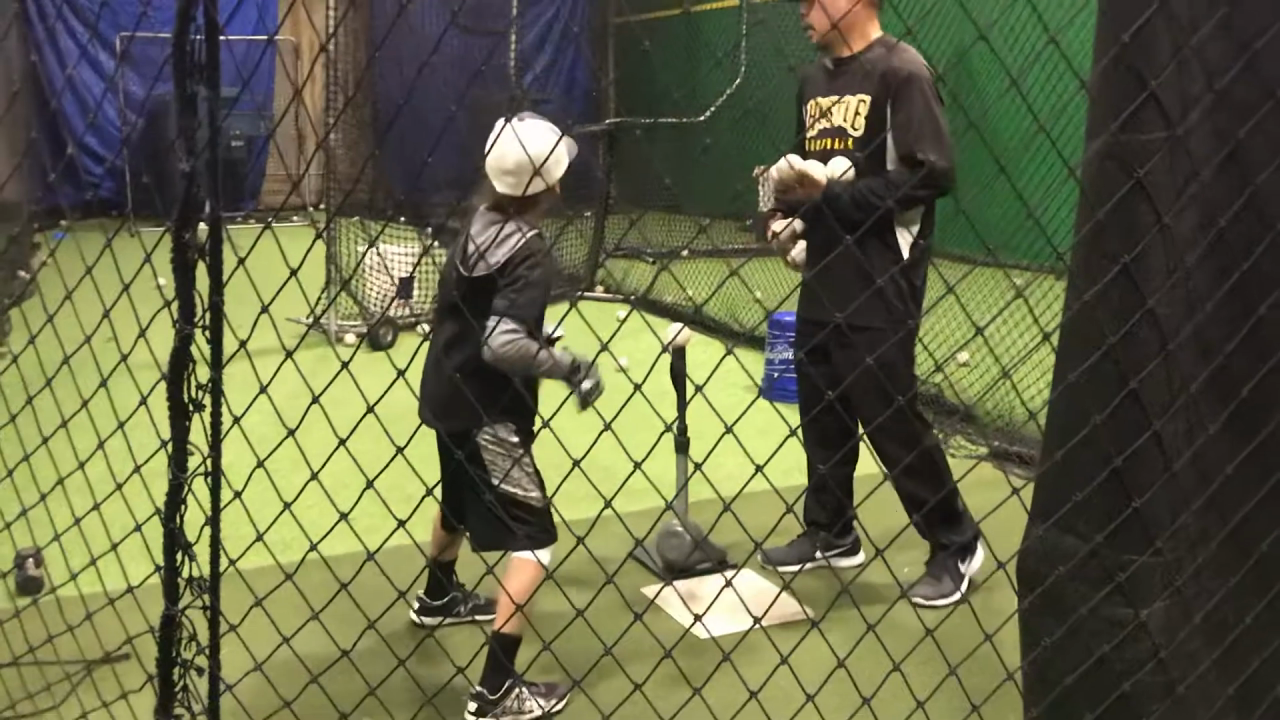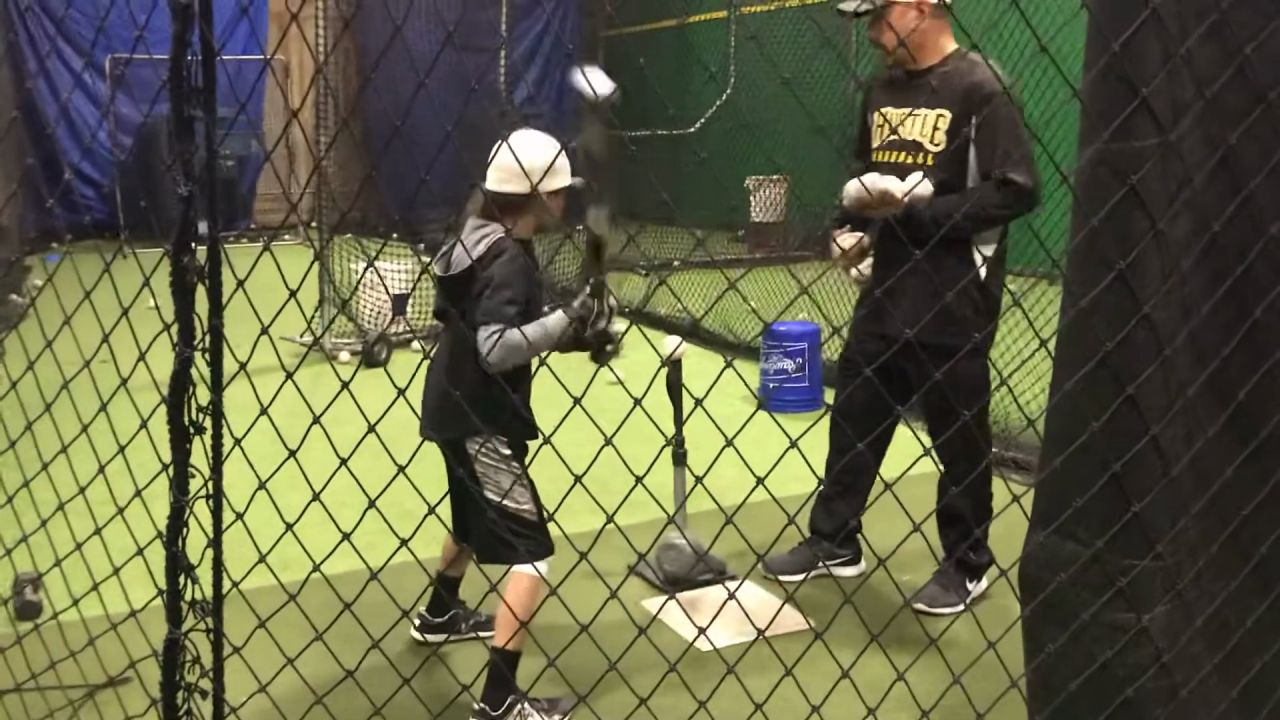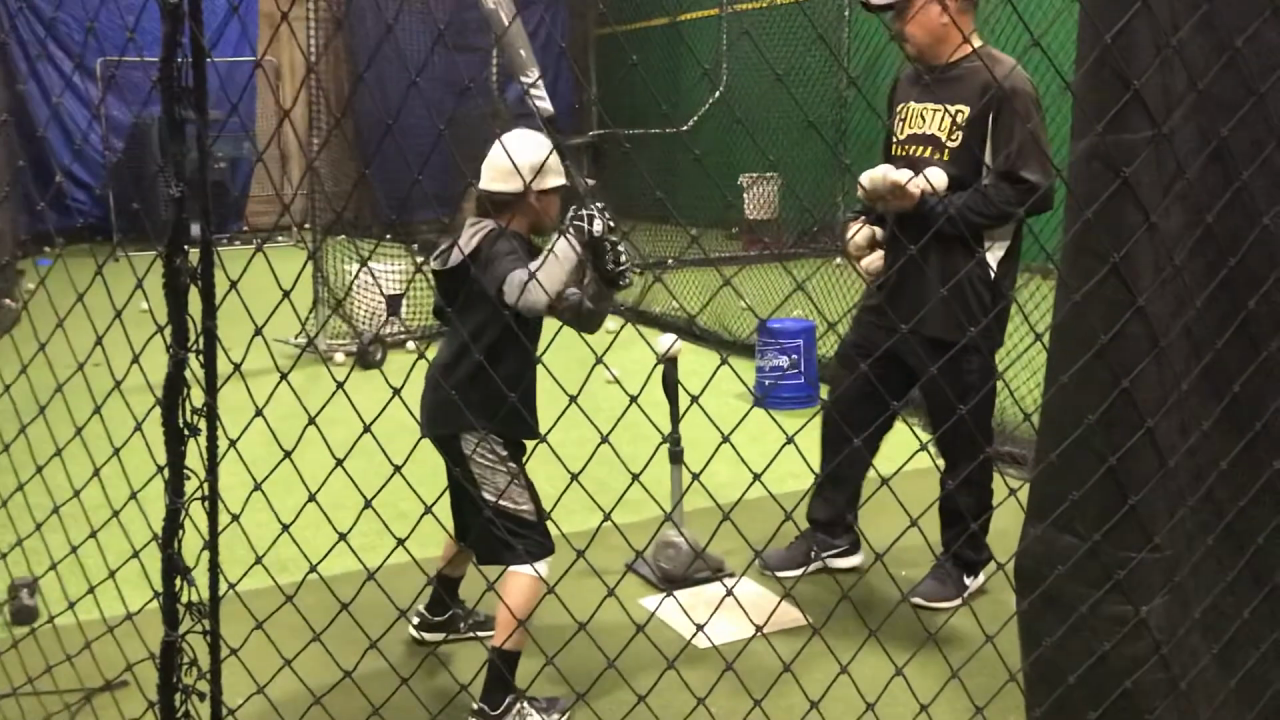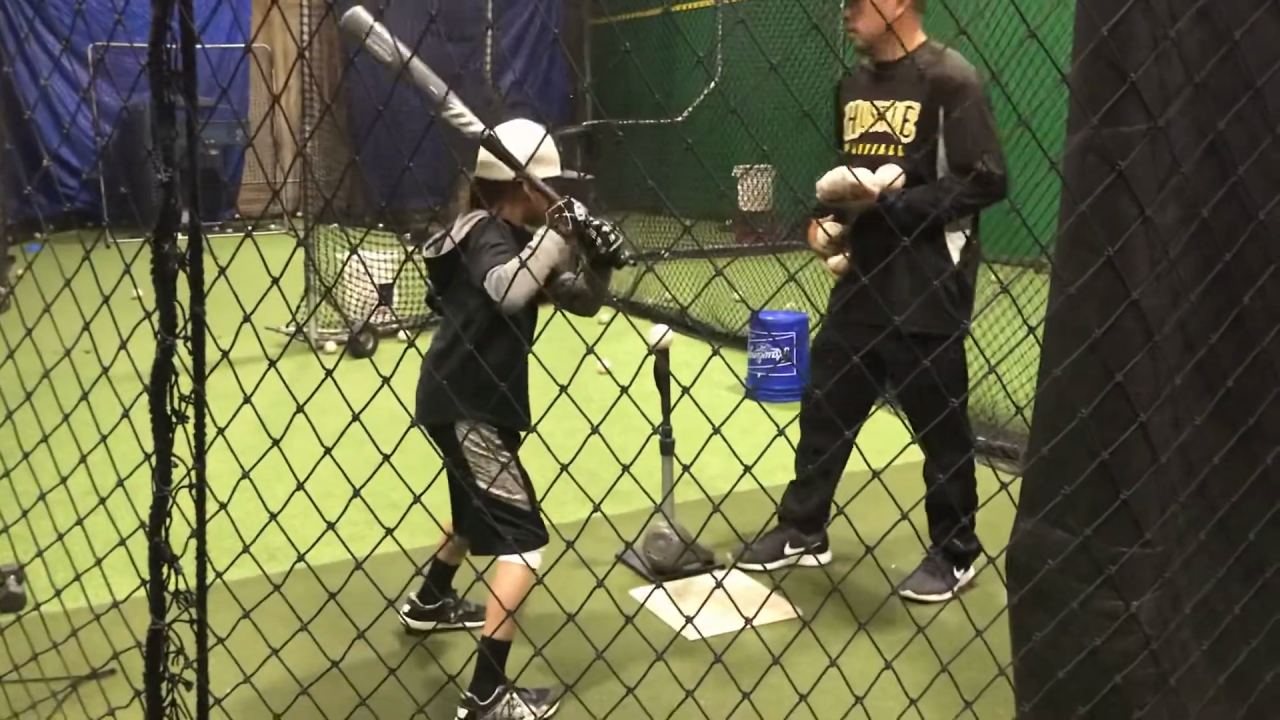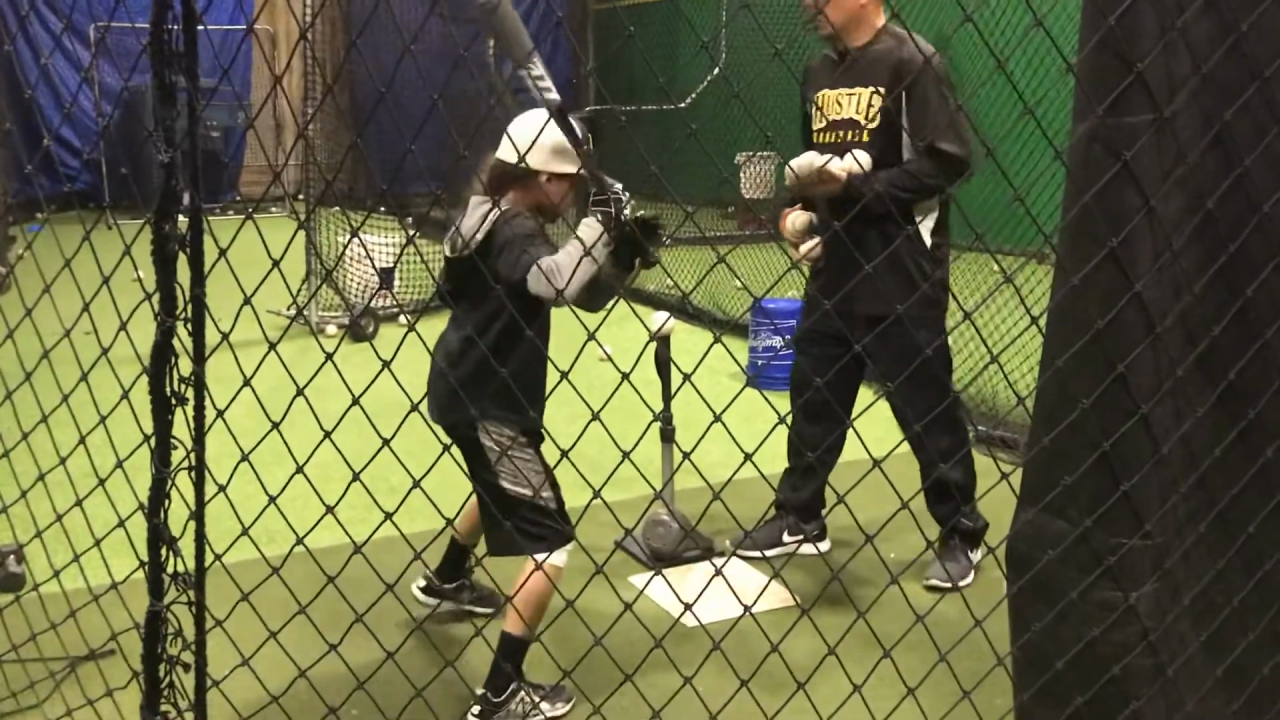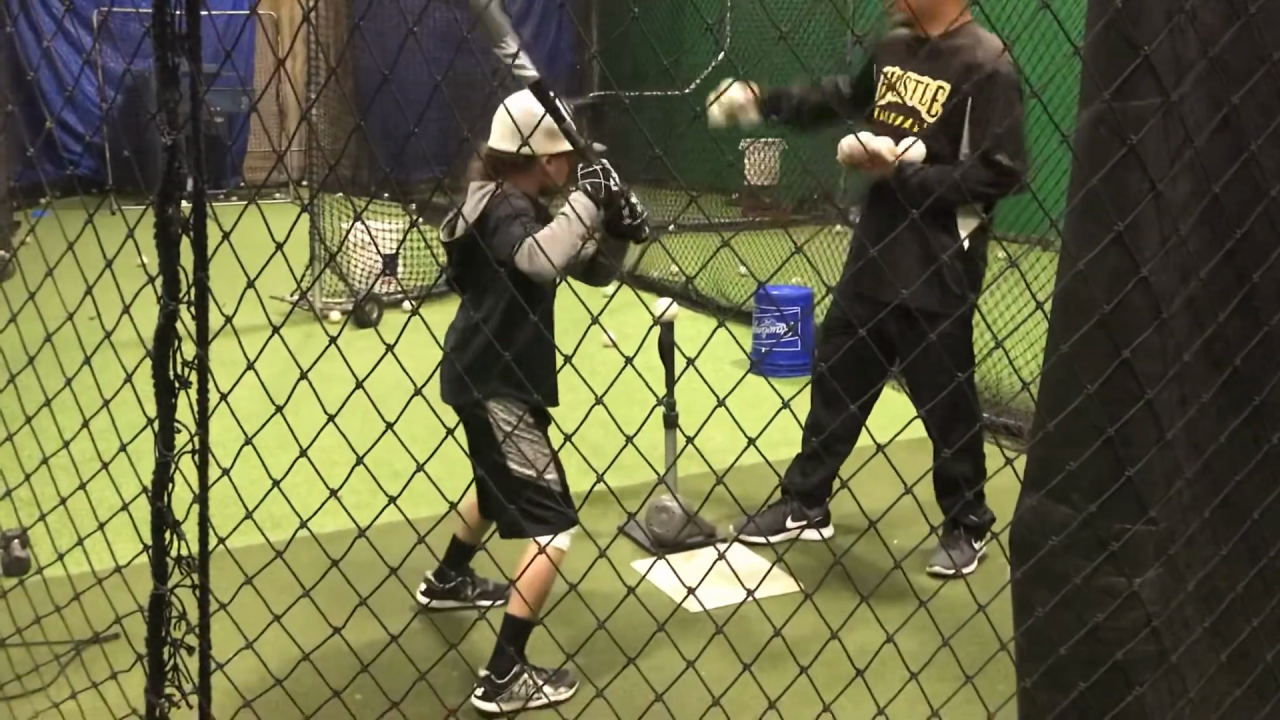
dt=0.5s
person 1, frame 1
left shoulder: (483, 222)
right shoulder: (529, 254)
right elbow: (503, 346)
left wrist: (542, 347)
right wrist: (569, 367)
left hip: (450, 390)
right hip: (484, 405)
left knee: (463, 500)
right knee: (532, 539)
left ankle: (437, 596)
person 1, frame 2
left shoulder: (487, 240)
right shoulder: (507, 258)
left elbow: (511, 331)
right elbow: (496, 349)
left wrist: (576, 328)
right wrist: (567, 324)
left hip: (460, 407)
right hip: (479, 417)
left knee: (475, 518)
right knee: (529, 552)
left ankle: (439, 613)
person 1, frame 3
left shoulder: (517, 247)
right shoulder: (494, 244)
left elbow: (584, 317)
right elbow: (529, 296)
left wrist: (599, 275)
right wrist: (574, 240)
left hip: (469, 409)
right hip: (473, 417)
left knee: (478, 519)
right knee: (529, 552)
left ankle: (438, 613)
person 1, frame 4
left shoulder: (517, 237)
right shoulder: (485, 235)
left elbow: (583, 301)
right elbow: (510, 293)
left wrist: (596, 260)
right wrist: (556, 236)
left hip: (469, 399)
right hip: (465, 406)
left knee: (478, 506)
right knee: (523, 541)
left ankle: (430, 601)
person 1, frame 5
left shoulder: (508, 223)
right shoulder: (509, 229)
left elbow: (586, 295)
right elbow: (555, 284)
left wrist: (618, 254)
right wrist: (596, 223)
left hip: (468, 390)
right hip: (486, 402)
left knee: (499, 488)
right knee: (549, 544)
left ankle: (445, 579)
person 1, frame 6
left shoulder: (520, 206)
right shoulder: (505, 208)
left elbow: (594, 270)
right elbow: (542, 261)
left wrist: (616, 231)
right wrist: (587, 199)
left hip: (485, 376)
right hip: (494, 384)
left knee: (502, 481)
right knee: (553, 524)
left ankle: (447, 580)
person 2, frame 1
left shoulder: (900, 72)
right shoulder: (815, 78)
left elbow: (931, 175)
left wrist: (832, 196)
right wrist: (789, 211)
left hip: (882, 285)
right hip: (825, 277)
left knee: (893, 418)
right knee: (822, 412)
left ankle: (955, 546)
right ankle: (831, 533)
person 2, frame 2
left shoulder: (980, 86)
right shoulder: (880, 89)
left elbow: (1017, 191)
left wrist: (915, 212)
right wrist: (851, 226)
left hip: (953, 301)
right hip: (884, 294)
left knee: (958, 437)
right knee: (853, 422)
left ankle: (967, 564)
right ankle: (834, 541)
person 2, frame 3
left shoulder: (1001, 84)
right shoulder: (907, 82)
left elbow: (1031, 192)
left wrist: (929, 207)
right wrist: (869, 219)
left hip: (961, 299)
right hip: (893, 286)
left knee: (960, 435)
right knee: (847, 410)
left ankle: (964, 559)
right ankle: (831, 534)
person 2, frame 4
left shoulder: (949, 79)
right shoulder: (854, 81)
left elbow: (986, 182)
left wrist: (888, 204)
right wrist: (828, 217)
left hip: (927, 289)
right hip: (860, 279)
left knee: (940, 427)
right knee: (825, 408)
left ankle: (955, 551)
right ankle: (802, 531)
person 2, frame 5
left shoulder: (913, 61)
right shoulder: (819, 72)
left elbow: (949, 163)
left wrist: (856, 187)
right wrist: (800, 208)
left hip: (904, 274)
right hip: (836, 266)
left knee: (928, 409)
right knee: (814, 395)
left ankle: (962, 533)
right ankle: (800, 519)
person 2, frame 6
left shoulder: (985, 63)
right shoulder: (893, 47)
left elbow: (1002, 173)
right elbow: (842, 97)
left wrist: (904, 175)
right wrist: (764, 101)
left hip: (938, 268)
right hip: (873, 252)
left knee: (947, 403)
right knee: (834, 382)
left ankle: (967, 526)
right ankle: (804, 505)
